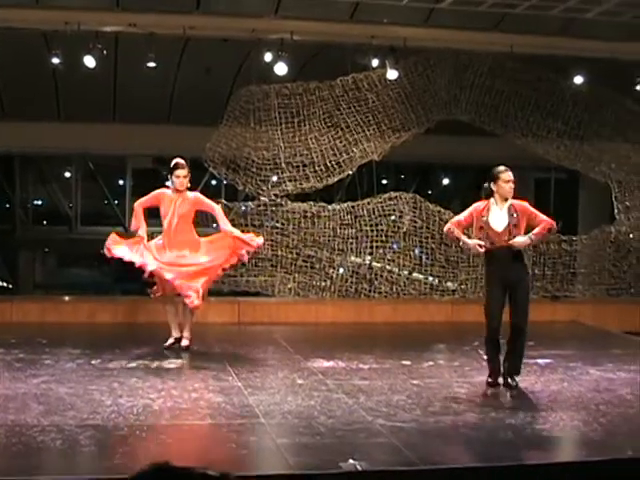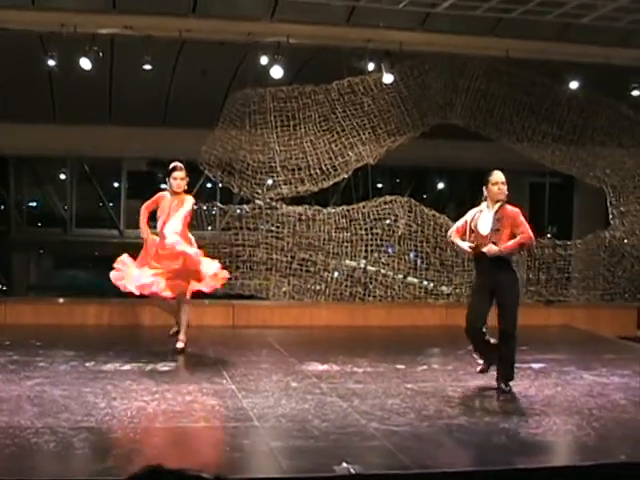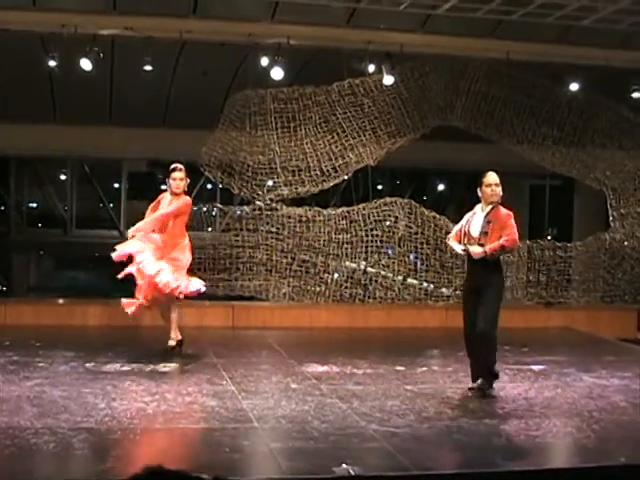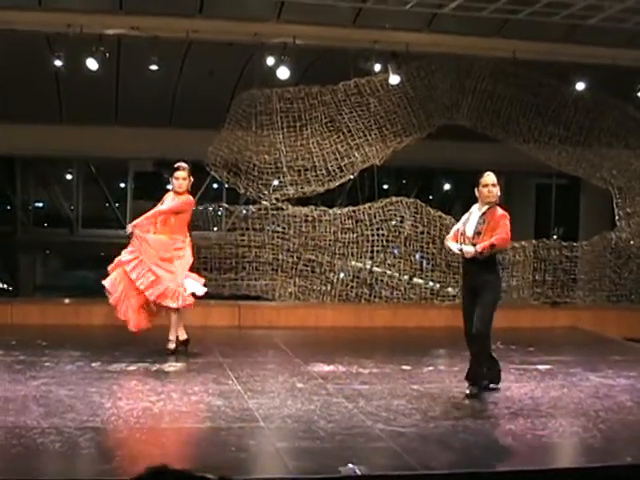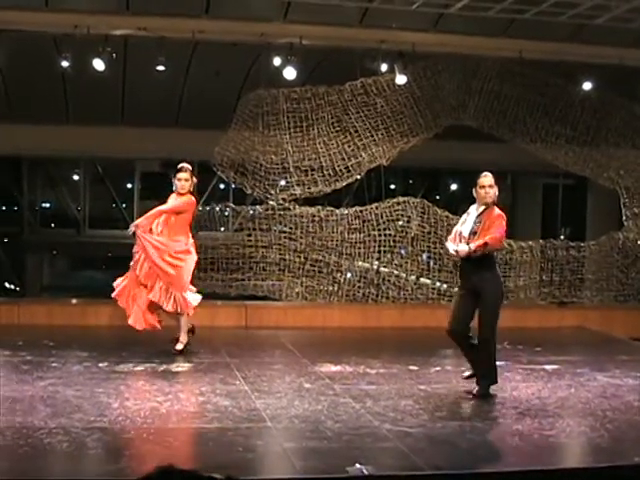
dt=0.2s
person 1, frame 1
left shoulder: (521, 208)
right shoulder: (479, 209)
left elbow: (548, 224)
right elbow: (451, 227)
left wrist: (529, 238)
right wrist: (466, 241)
left hip: (518, 272)
right hip: (494, 273)
left knee: (519, 324)
right knee: (492, 324)
left ankle: (510, 372)
right ankle: (493, 371)
person 1, frame 2
left shoulder: (512, 213)
right shoulder: (474, 214)
left elbow: (528, 238)
right elbow: (454, 231)
left wrist: (501, 248)
right wrist: (461, 243)
left hip: (505, 276)
right hip: (482, 277)
left knee: (507, 329)
right knee: (472, 326)
left ankle: (504, 378)
right ankle: (490, 354)
person 1, frame 3
left shoulder: (504, 215)
right shoulder: (471, 215)
left elbow: (512, 241)
right elbow: (453, 235)
left wrist: (485, 251)
right wrist: (457, 246)
left hip: (492, 278)
right hip: (472, 278)
left knee: (486, 329)
right knee: (471, 332)
left ankle: (488, 378)
right ankle: (481, 378)
person 1, frame 4
left shoulder: (500, 216)
right shoulder: (469, 215)
left elbow: (503, 241)
right elbow: (451, 236)
left wrist: (476, 250)
right wrist: (456, 246)
left hip: (488, 279)
right hip: (469, 279)
left knee: (480, 330)
right knee: (471, 333)
left ankle: (476, 380)
right ankle: (491, 375)
person 1, frame 5
left shoulder: (496, 216)
right shoulder: (468, 215)
left elbow: (496, 241)
right elbow: (452, 238)
left wrist: (470, 248)
right wrist: (454, 247)
left hip: (487, 279)
right hip: (467, 280)
left knee: (486, 333)
right knee: (455, 329)
left ankle: (486, 382)
right ankle: (481, 367)
person 2, frame 1
left shoulder: (194, 197)
right shoulder: (162, 195)
left elbow: (214, 208)
right elbow: (138, 204)
left wrist: (225, 226)
right wrist: (141, 226)
left hip: (189, 249)
right hip: (166, 249)
left knee: (189, 293)
right knee: (167, 290)
left ankle: (186, 335)
right ankle: (175, 333)
person 2, frame 2
left shoulder: (188, 200)
right shoulder: (162, 196)
left elbow: (184, 212)
right elbow: (145, 208)
left wrist: (173, 229)
right wrist: (145, 229)
left hip: (181, 251)
right hip: (162, 250)
left knee: (181, 294)
right knee: (157, 290)
left ankle: (182, 338)
right ankle: (179, 323)
person 2, frame 3
left shoulder: (186, 202)
right shoulder: (164, 197)
left elbow: (162, 215)
right elbow: (151, 210)
left wrist: (138, 227)
right wrist: (140, 231)
left hip: (177, 251)
right hip: (158, 250)
left knee: (168, 292)
right knee: (156, 294)
left ankle: (173, 337)
right ankle: (176, 336)
person 2, frame 4
left shoulder: (187, 201)
right shoulder: (168, 196)
left elbow: (161, 211)
right elbow: (157, 212)
left wrist: (136, 223)
right wrist: (148, 231)
left hip: (178, 250)
right hip: (161, 250)
left knee: (170, 292)
right knee: (158, 292)
left ankle: (173, 338)
right ankle: (182, 335)
person 2, frame 5
left shoulder: (189, 201)
right shoulder: (173, 197)
left elbow: (162, 210)
right elbow: (162, 215)
left wrist: (139, 222)
right wrist: (152, 229)
left hip: (181, 251)
right hip: (164, 250)
left knee: (177, 293)
right knee: (160, 292)
left ankle: (183, 338)
right ankle: (185, 327)
